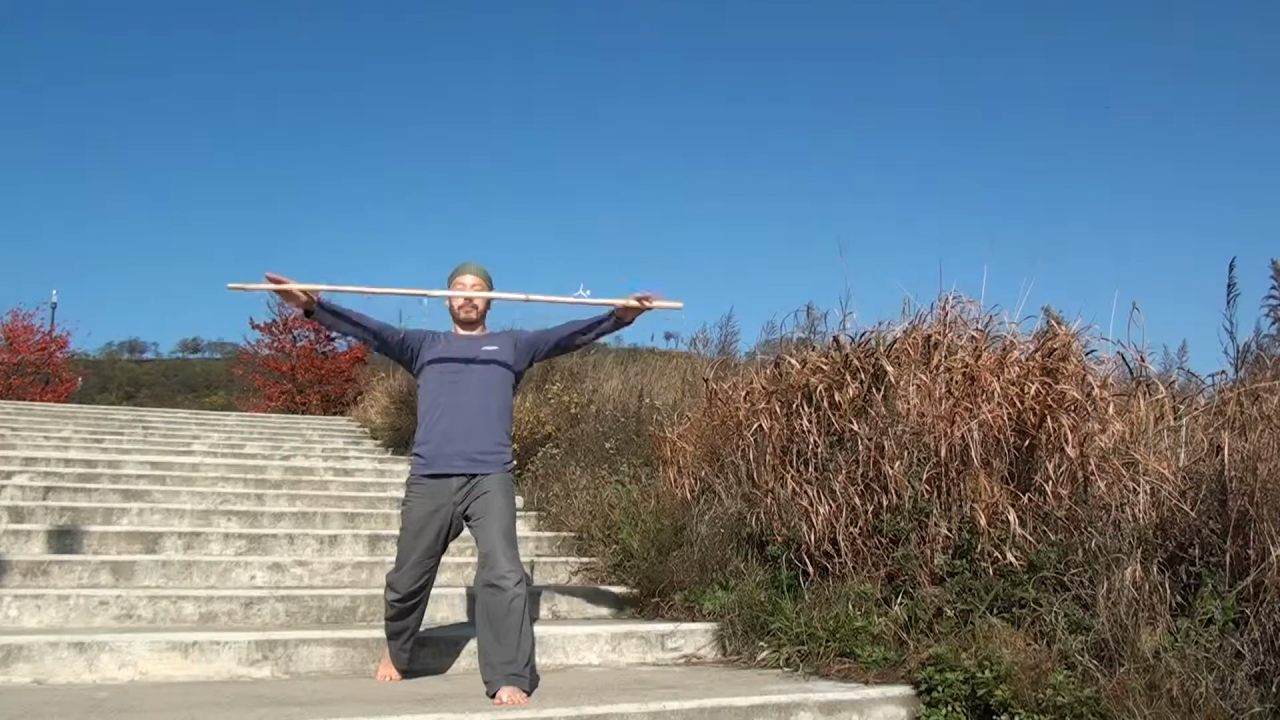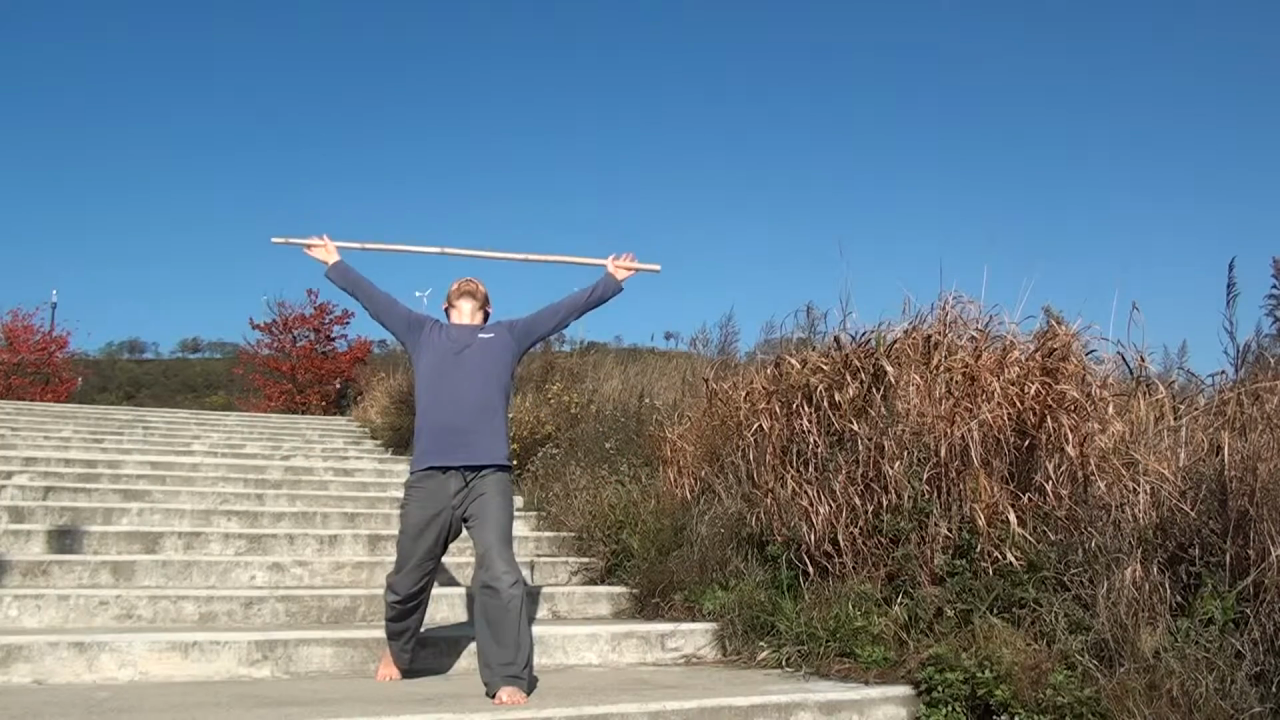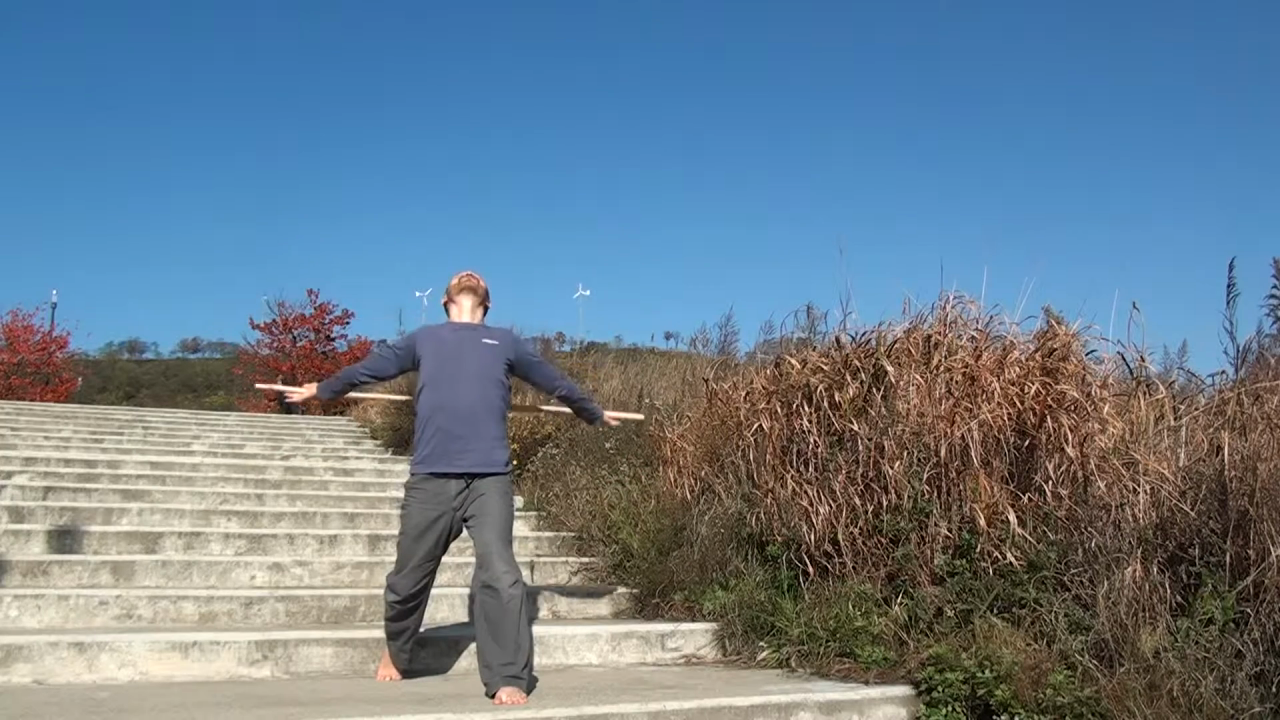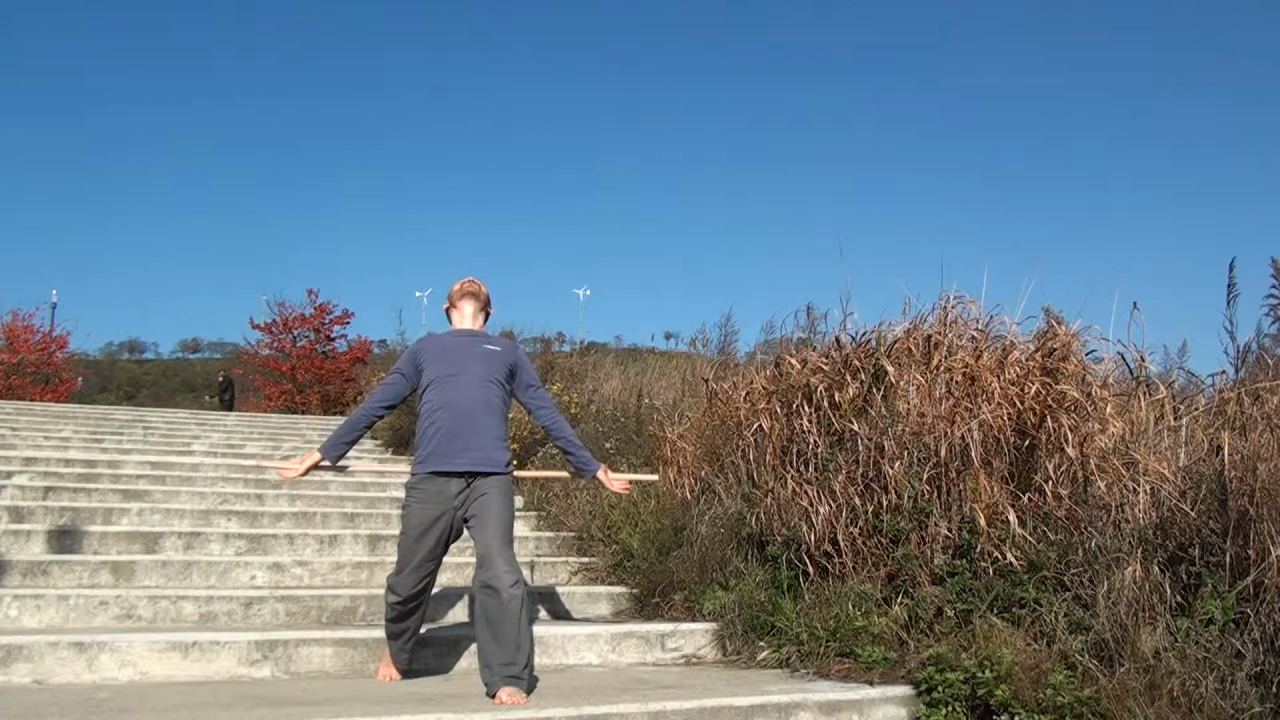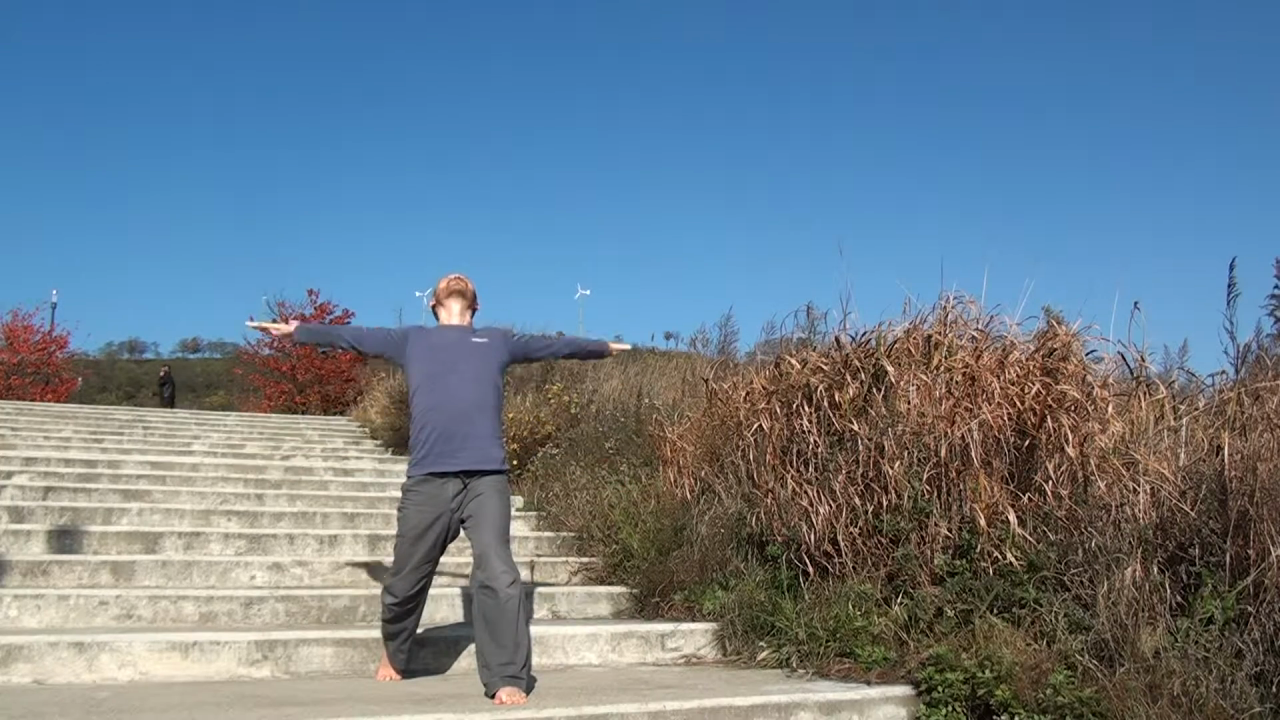
dt=1s
person 1, frame 1
left shoulder: (512, 344)
right shoulder: (424, 344)
left elbow: (566, 335)
right elbow: (367, 330)
left wrist: (617, 317)
right wrist: (310, 305)
left hip: (490, 478)
right hip: (429, 479)
left knee: (502, 575)
right knee: (408, 577)
left ankle: (510, 680)
right ankle: (396, 654)
person 1, frame 2
left shoulder: (508, 335)
right shoulder: (423, 332)
left elbow: (567, 308)
right elbow: (370, 296)
left wrist: (611, 279)
right wrist: (333, 262)
left hip: (489, 475)
right hip: (430, 476)
left knee: (500, 575)
right knee: (409, 578)
left ankle: (510, 679)
right ankle: (396, 654)
person 1, frame 3
left shoulder: (506, 343)
right shoulder: (424, 339)
left elbow: (556, 384)
right elbow: (368, 369)
left wrist: (596, 415)
right wrist: (320, 391)
left hip: (490, 478)
right hip: (430, 478)
left knee: (499, 575)
right knee: (408, 576)
left ankle: (509, 679)
right ankle: (395, 654)
person 1, frame 4
left shoulder: (508, 352)
right shoulder: (424, 348)
left elbow: (548, 413)
right elbow: (376, 404)
left wrist: (592, 467)
right wrist: (323, 453)
left hip: (491, 479)
right hip: (430, 478)
left knee: (500, 575)
right knee: (409, 577)
left ankle: (509, 679)
right ankle: (395, 653)
person 1, frame 5
left shoulder: (498, 342)
right shoulder: (413, 340)
left elbow: (556, 344)
right elbow: (348, 335)
left wrist: (602, 347)
right wrist: (296, 329)
left hip: (486, 477)
right hip: (426, 479)
left knee: (497, 575)
right knee: (405, 579)
left ankle: (508, 679)
right ankle: (393, 657)
